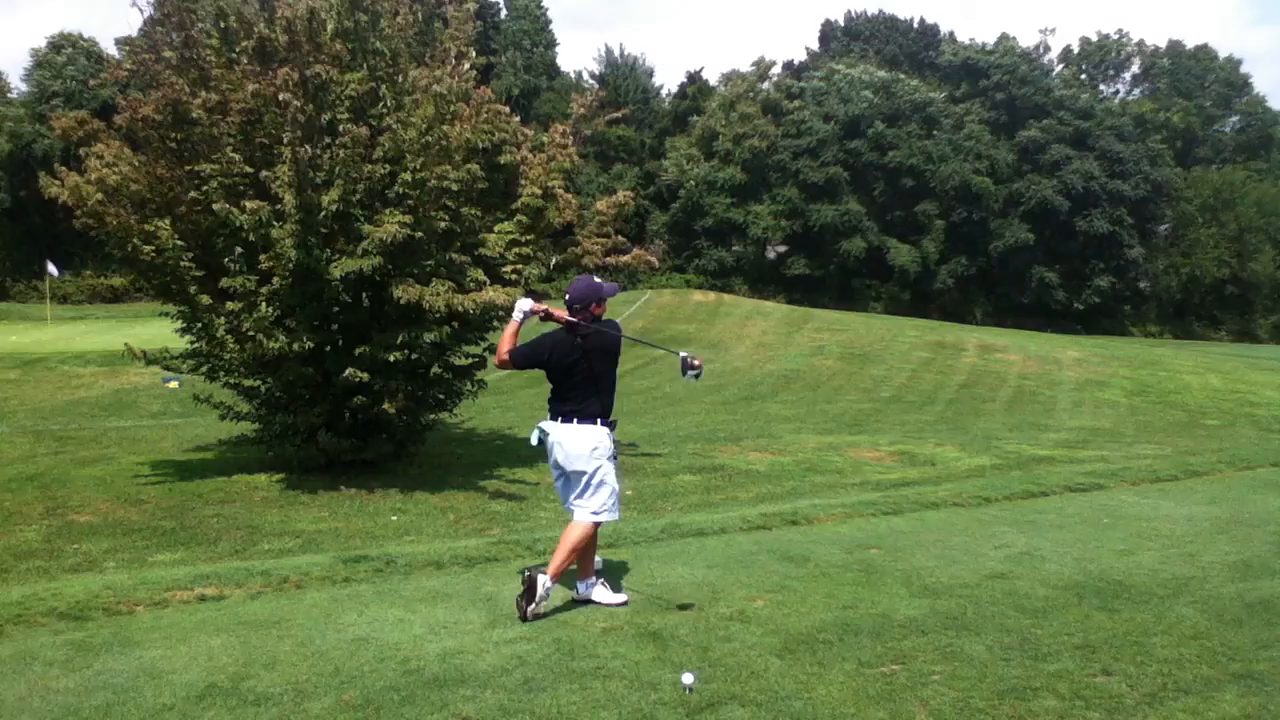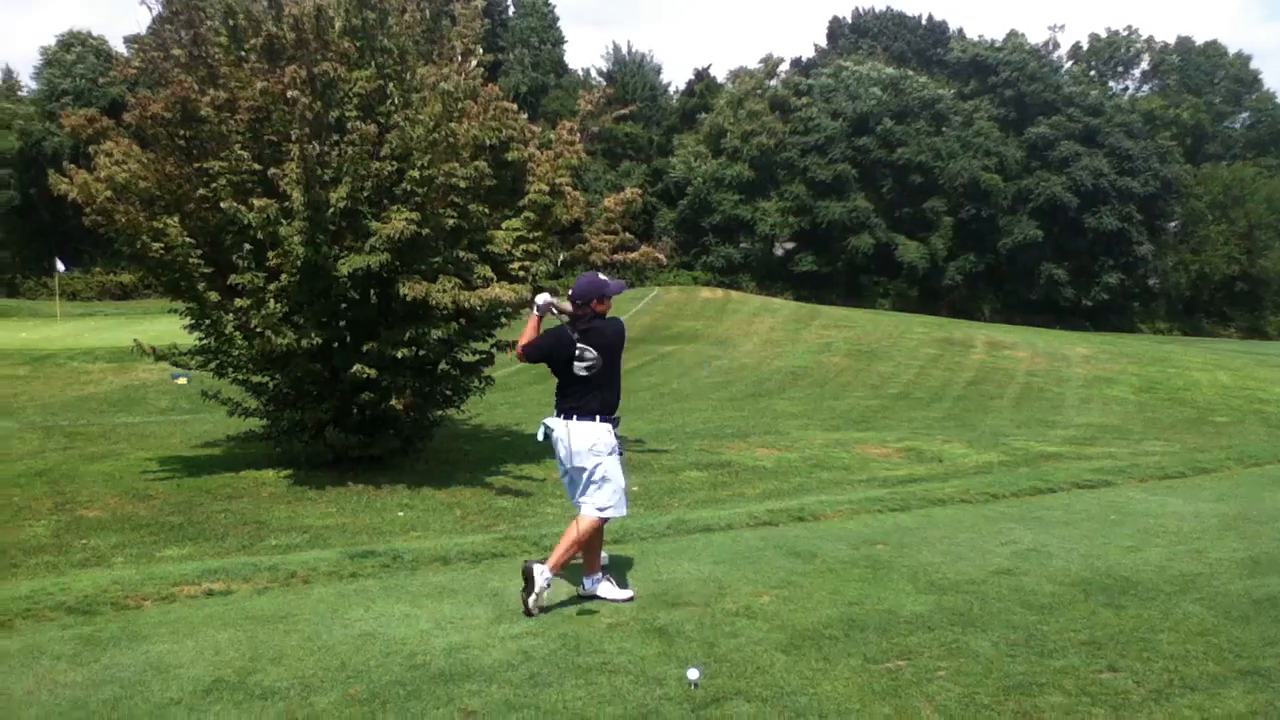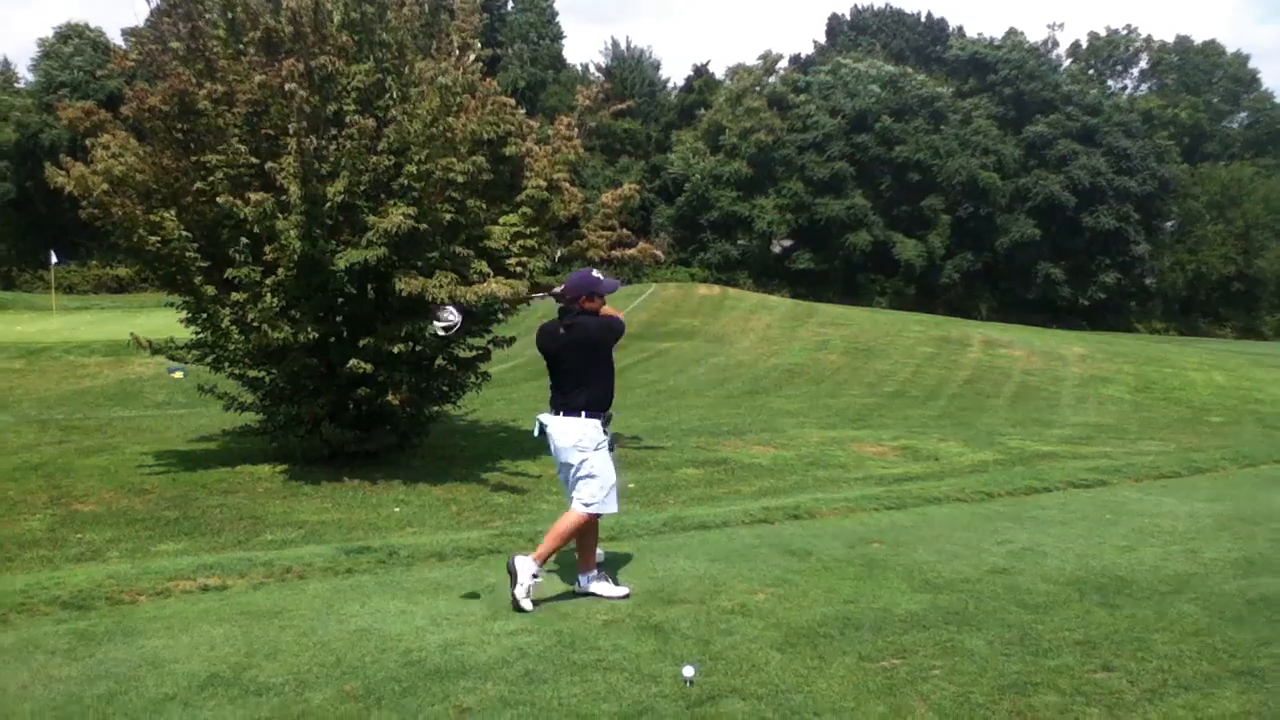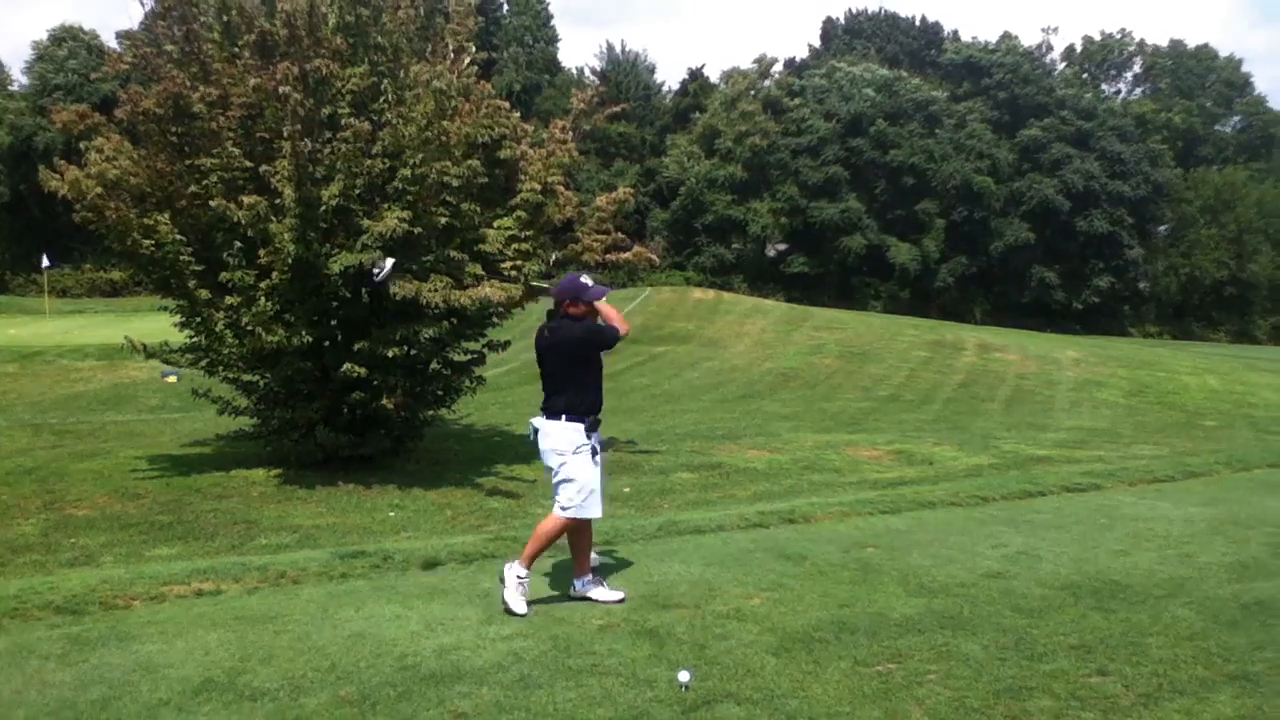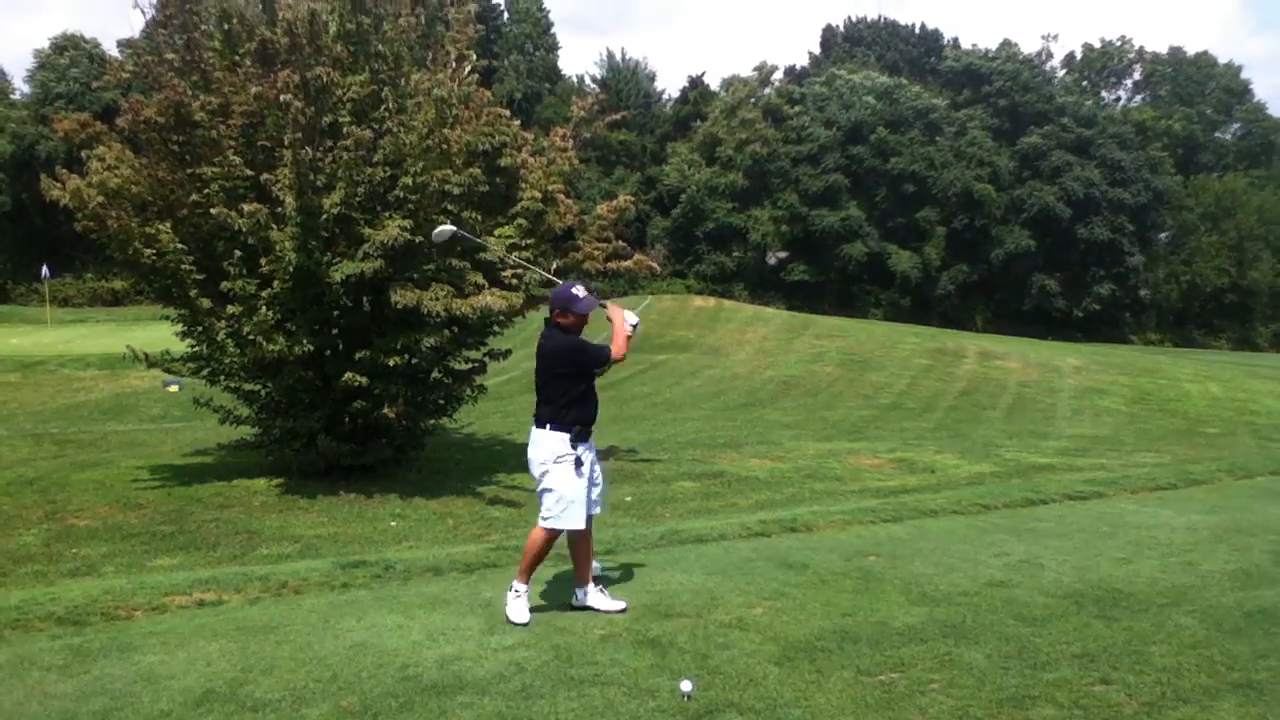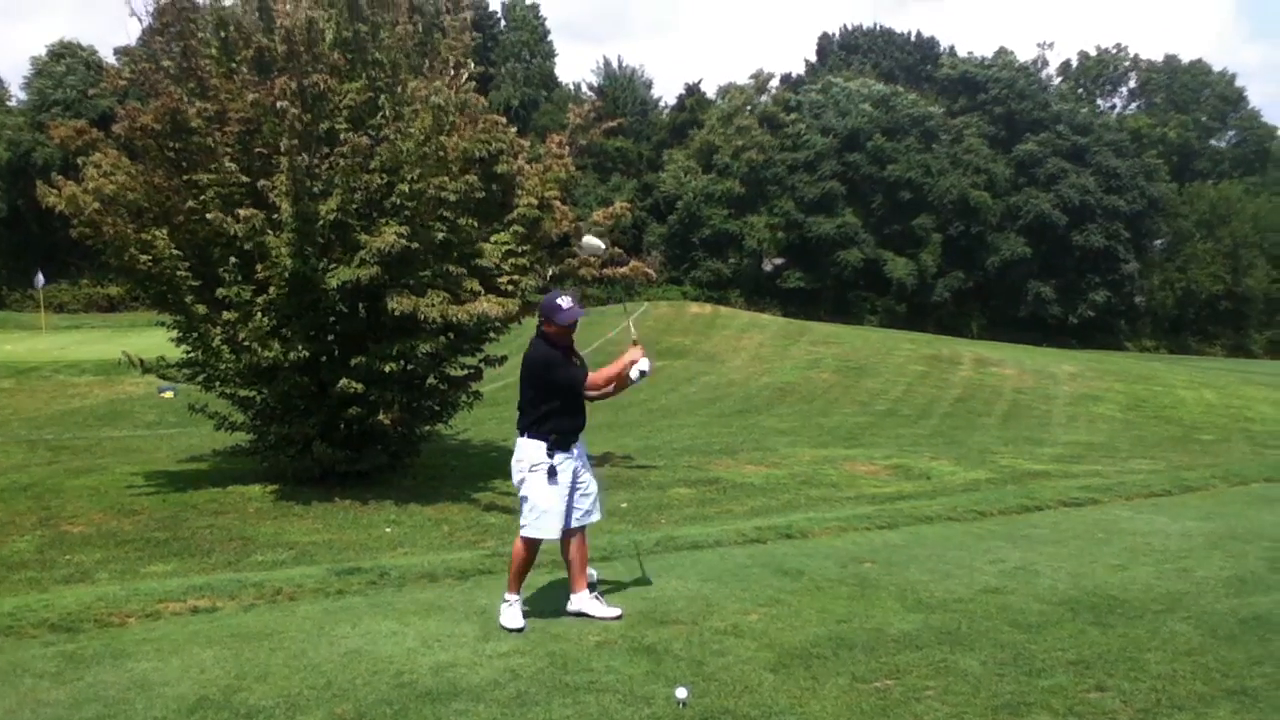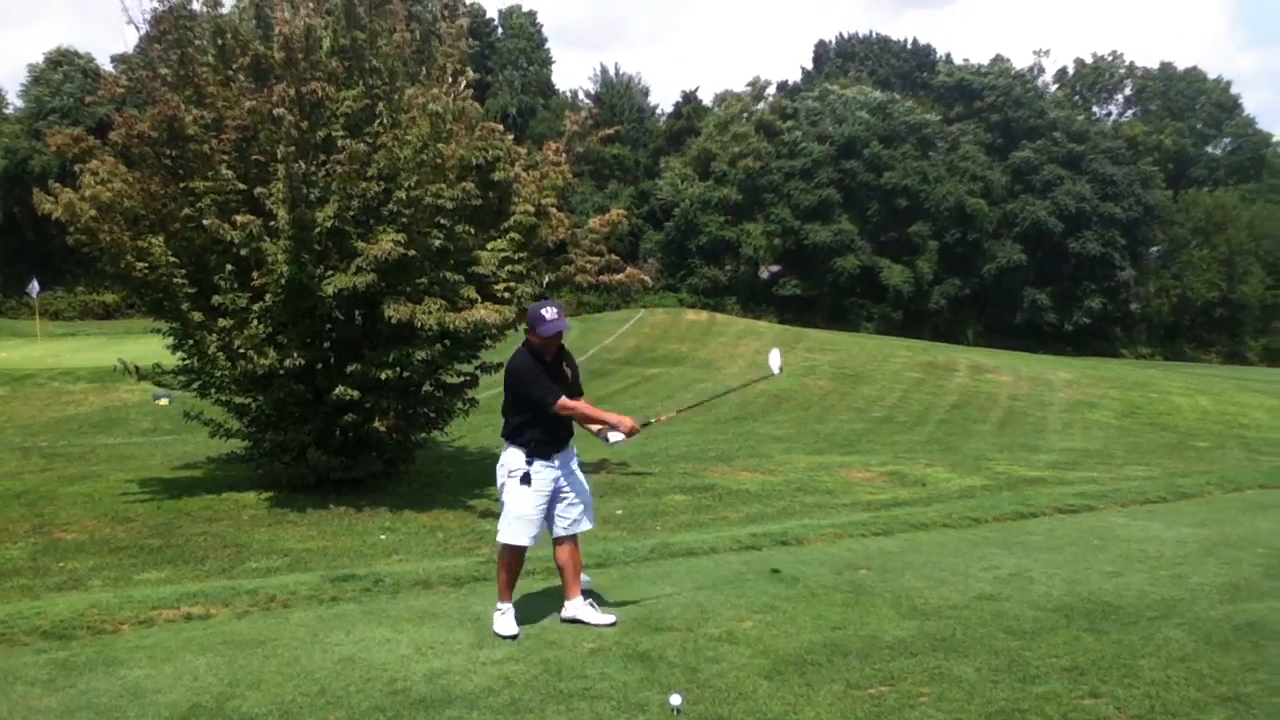
dt=0.1s
person 1, frame 1
left shoulder: (552, 342)
right shoulder: (610, 334)
left elbow: (502, 359)
left wrist: (517, 317)
right wrist: (551, 311)
left hip: (558, 433)
right hip: (591, 435)
left knee: (583, 511)
right knee: (591, 514)
left ankle: (586, 582)
right ankle: (545, 579)
person 1, frame 2
left shoulder: (558, 337)
right shoulder: (612, 331)
left elbow: (522, 352)
left wrist: (538, 312)
right wrist: (563, 305)
left hip: (565, 429)
right hip: (596, 432)
left knee: (591, 507)
right knee: (598, 510)
left ankle: (592, 578)
right ankle: (545, 569)
person 1, frame 3
left shoulder: (549, 332)
right shoulder: (595, 328)
right elbow: (615, 319)
left wrist: (567, 298)
right wrist: (596, 306)
left hip: (564, 423)
right hip: (585, 428)
left knee: (589, 502)
right knee: (587, 504)
left ankle: (588, 574)
right ankle: (530, 564)
person 1, frame 4
left shoulder: (545, 333)
right shoulder: (581, 333)
right elbow: (621, 328)
left wrist: (589, 306)
right wrist: (601, 305)
left hip: (557, 427)
right hip: (573, 432)
left knee: (581, 507)
right knee: (572, 508)
left ankle: (583, 579)
right ankle: (519, 569)
person 1, frame 5
left shoulder: (560, 338)
right shoulder: (560, 344)
left elbow: (592, 363)
right elbow: (615, 353)
left wrist: (621, 322)
right wrist: (618, 319)
left hip: (577, 442)
right hip: (556, 446)
left knee: (582, 517)
right knee: (557, 520)
left ankle: (584, 589)
right ankle: (519, 588)
person 1, frame 6
left shoulder: (562, 349)
right shoulder: (542, 356)
left elbow: (587, 391)
right elbow: (591, 382)
left wrist: (625, 378)
right wrist: (628, 359)
left hip: (570, 449)
right hip: (542, 454)
left knee: (576, 525)
right knee: (537, 530)
left ankle: (580, 595)
right ankle: (511, 598)
person 1, frame 7
left shoulder: (563, 357)
right shoulder: (521, 365)
left elbow: (575, 405)
right elbow: (564, 408)
left wrist: (602, 424)
right wrist: (614, 420)
left hip: (561, 458)
right hip: (525, 462)
left knee: (567, 532)
right knee: (517, 540)
left ankle: (575, 602)
right ankle: (504, 607)
